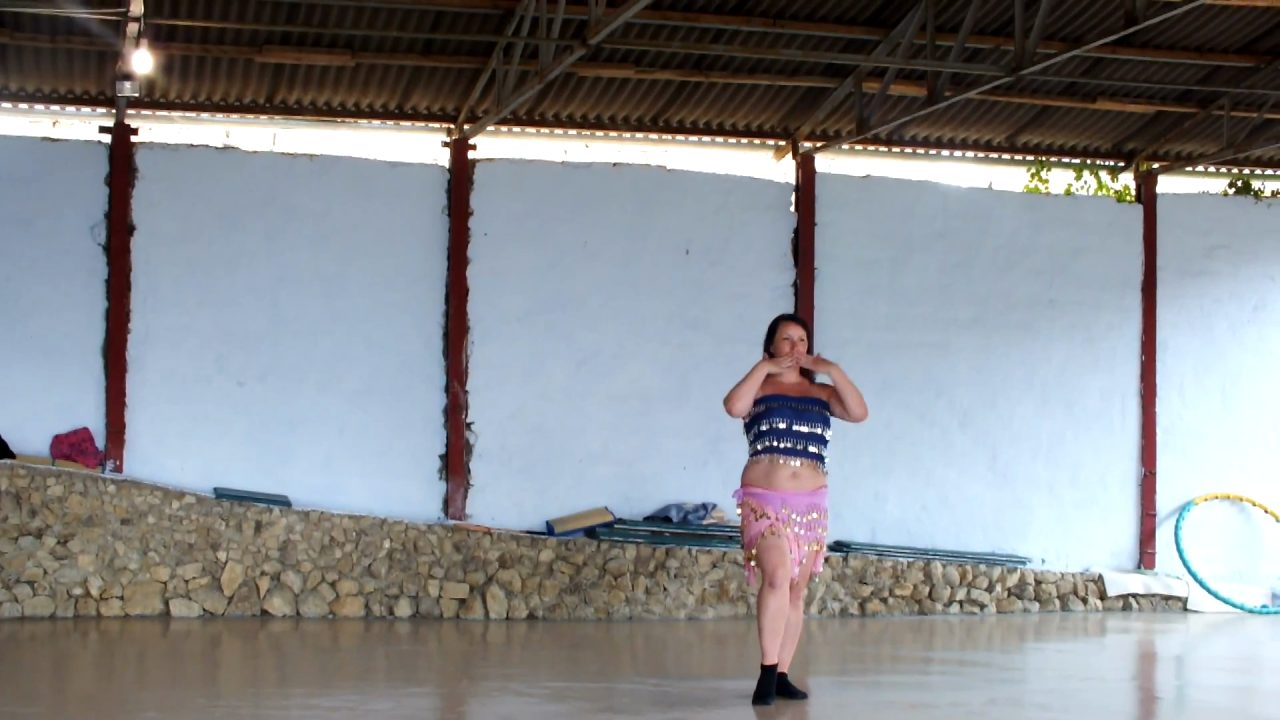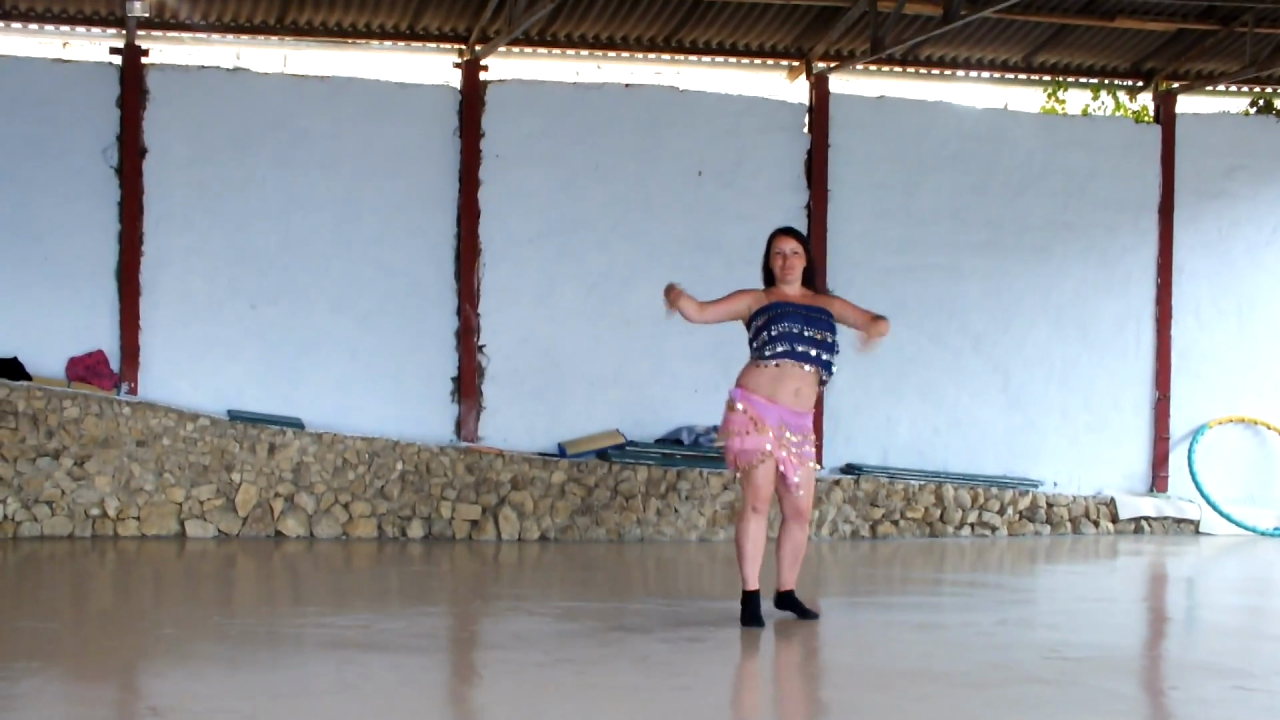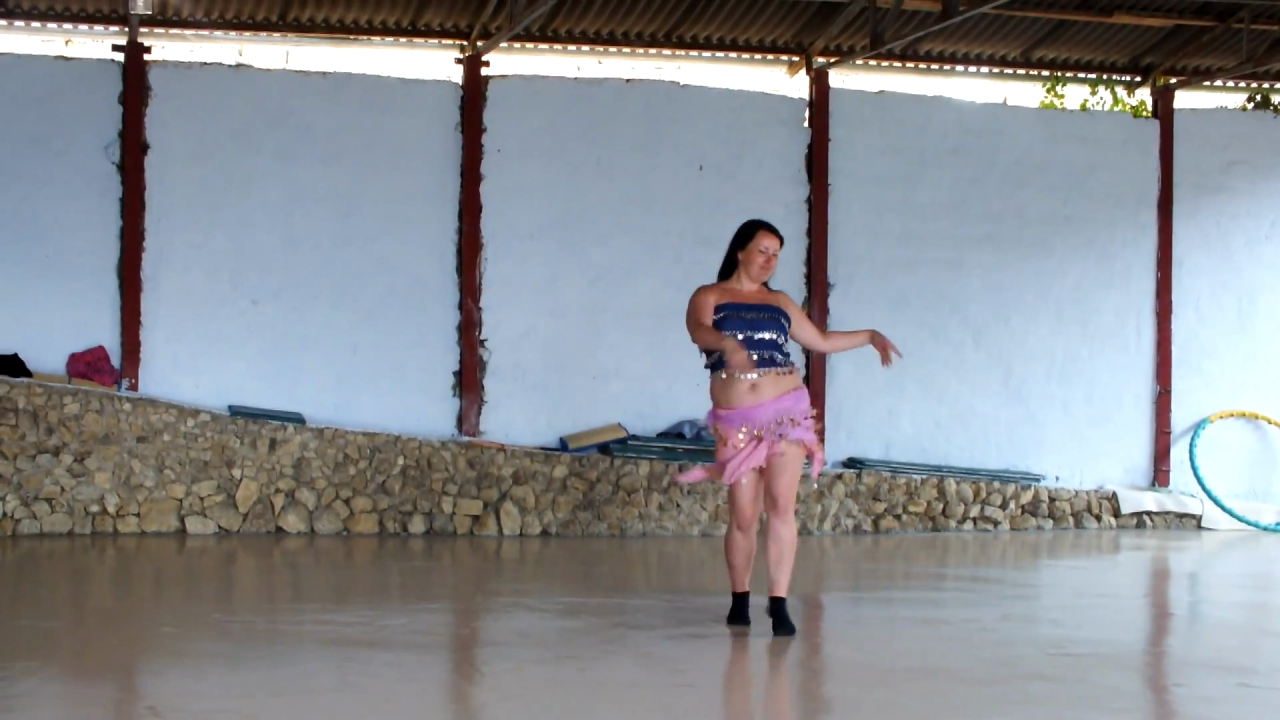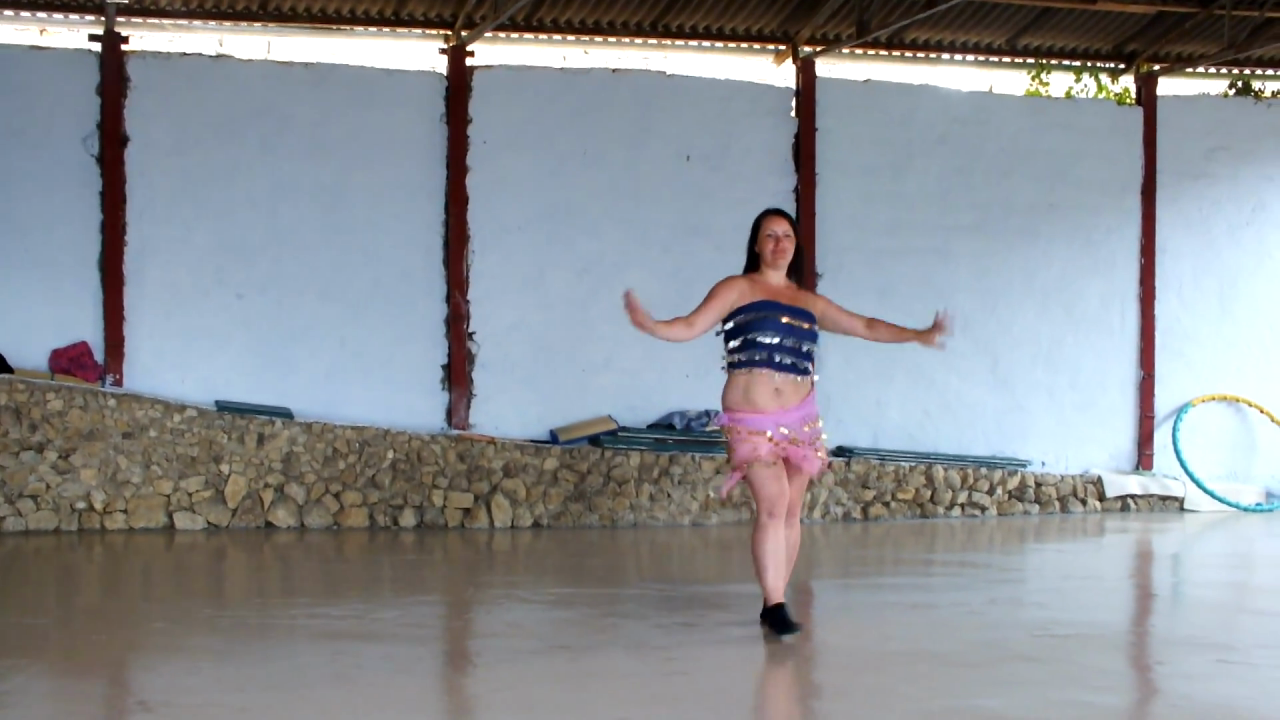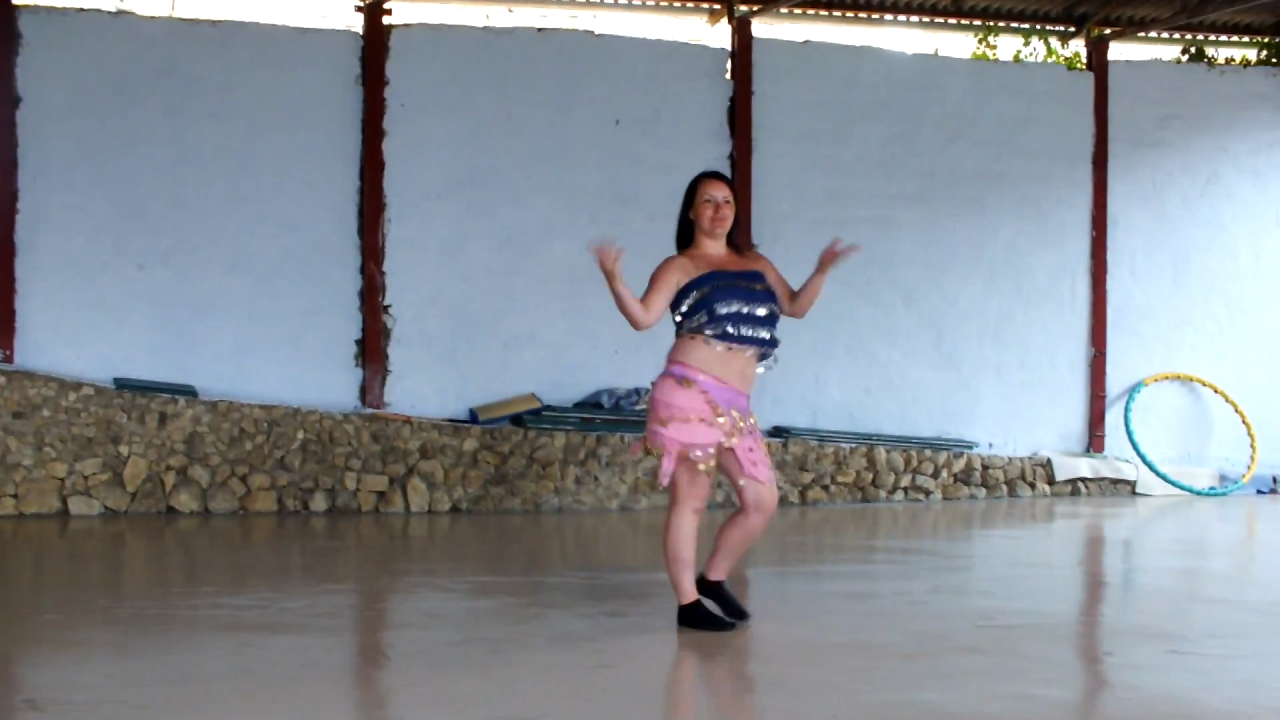
dt=1s
person 1, frame 1
left shoulder: (820, 392)
right shoulder: (758, 388)
left elbow: (859, 413)
right elbow: (733, 407)
left wrist: (833, 371)
right wrist: (764, 367)
left hip: (810, 502)
right hip: (763, 499)
left knee: (796, 592)
right knee: (777, 578)
left ankle: (781, 675)
right ankle: (767, 672)
person 1, frame 2
left shoulder: (828, 305)
right shoulder: (755, 300)
left elbow: (875, 321)
right elbow: (699, 312)
left wrist: (876, 329)
right wrist: (676, 296)
left hip: (798, 420)
right hip: (755, 410)
left knee: (799, 513)
right knee: (757, 502)
left ankle: (786, 592)
right ankle: (750, 597)
person 1, frame 3
left shoulder: (779, 302)
right shoulder: (708, 297)
left elbow: (821, 341)
right elbow: (698, 332)
left wrist: (871, 335)
right wrist: (726, 344)
left hip: (787, 414)
right hip: (736, 423)
left knee: (781, 508)
right knee: (743, 518)
left ankle: (779, 603)
right ankle: (740, 598)
person 1, frame 4
left shoulder: (808, 300)
right shoulder: (734, 290)
left elbow: (864, 327)
right elbow: (688, 329)
left wrist: (920, 335)
right wrist: (647, 323)
left hip: (796, 418)
right hip: (749, 424)
left knee: (791, 513)
right knee: (771, 508)
left ankle: (772, 604)
right ankle: (776, 607)
person 1, frame 5
left shoulder: (756, 263)
right shoulder: (680, 266)
left elbow: (793, 306)
right elbow: (642, 317)
left wrist: (821, 271)
right wrist: (614, 276)
left hip: (733, 403)
right hip: (690, 393)
left knee: (762, 502)
right knee: (689, 501)
left ankle: (713, 580)
right ankle: (688, 604)
